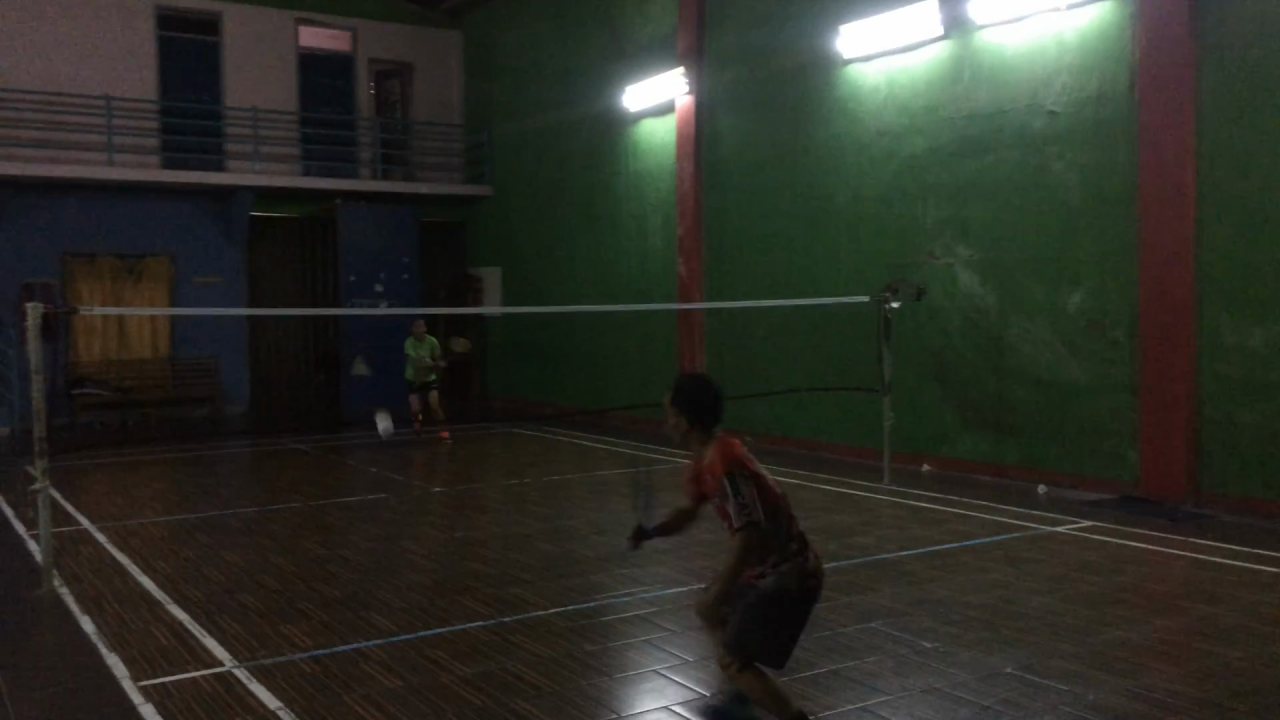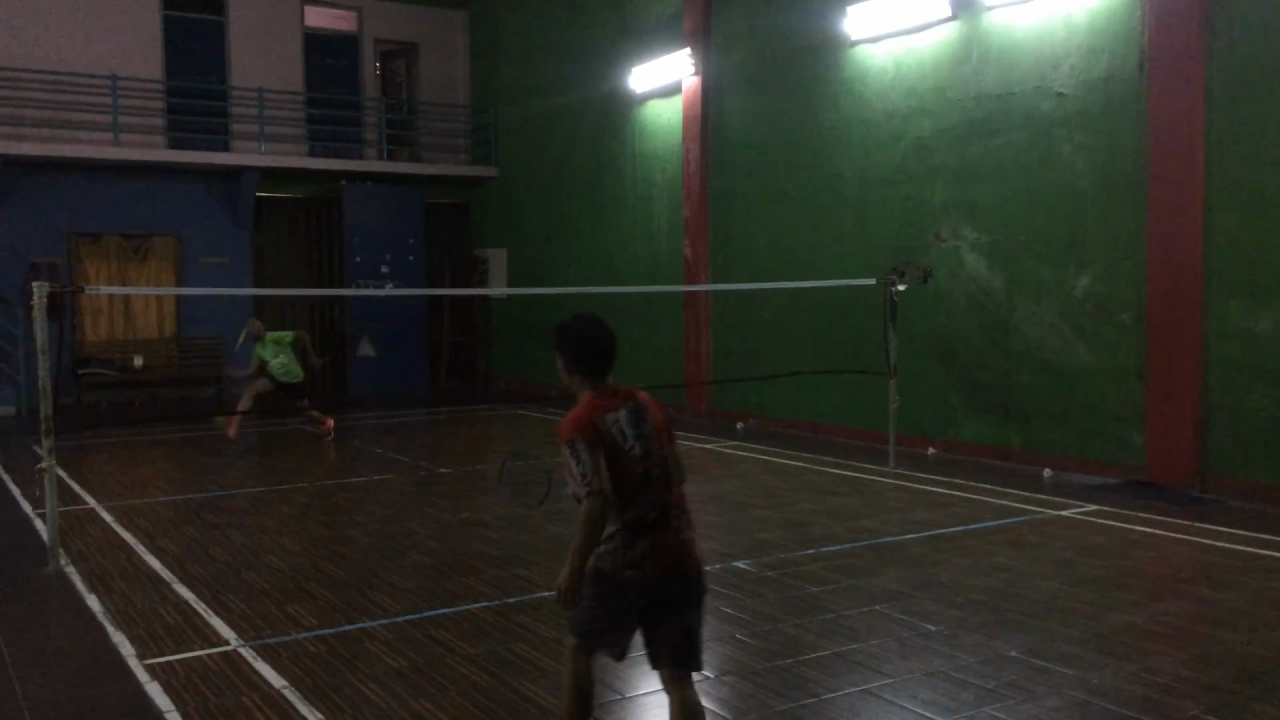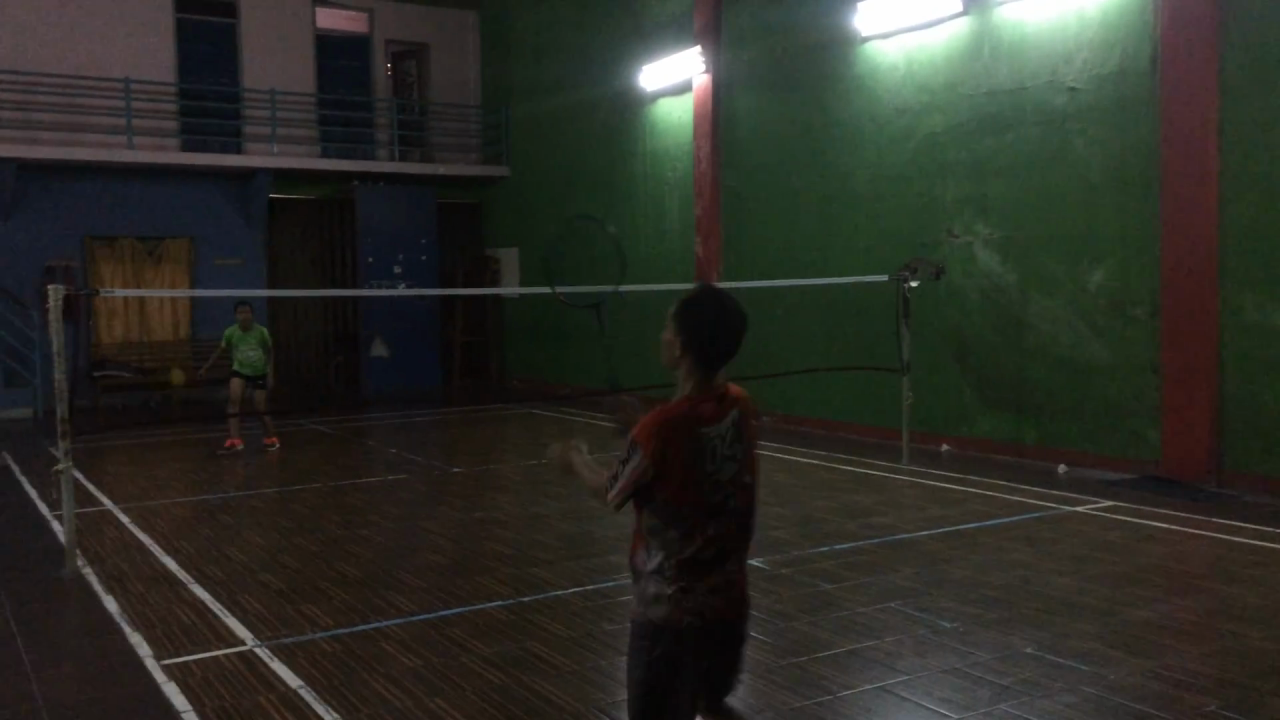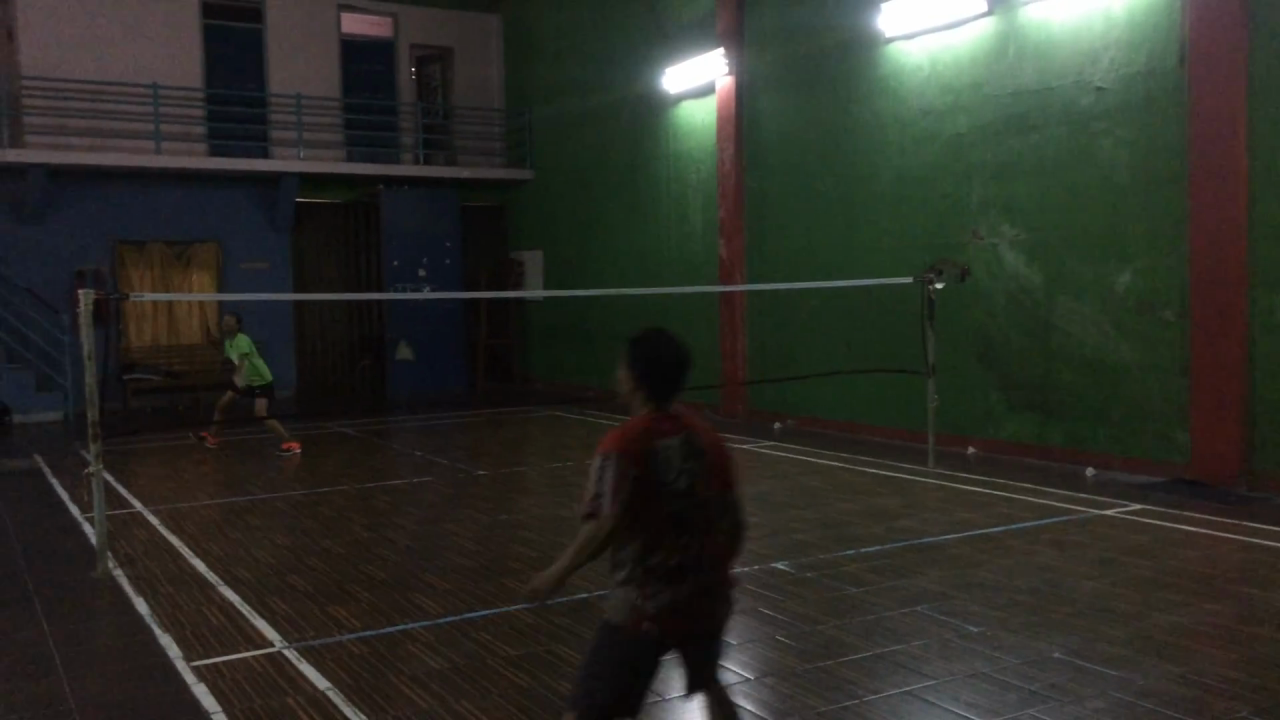
dt=1s
person 1, frame 1
left shoulder: (728, 464)
right shoulder: (710, 460)
left elbow: (750, 531)
right elbow: (688, 511)
left wrist: (721, 585)
right wrist: (647, 532)
left hip: (788, 576)
right hip: (772, 570)
left knee: (733, 663)
right knee: (710, 611)
person 1, frame 2
left shoulder: (579, 424)
right shoulder: (648, 405)
left elbow: (597, 502)
left wrist: (573, 567)
left hip: (624, 563)
right hip: (682, 558)
left knee: (579, 648)
right knee: (676, 673)
person 1, frame 3
left shoulder: (664, 427)
right shoulder: (738, 407)
left elbow: (616, 495)
left wrist: (574, 459)
left hip: (672, 605)
right hip: (727, 598)
person 1, frame 4
left shoulder: (622, 445)
right shoulder: (709, 440)
left elbow: (604, 528)
right elbow: (734, 526)
left wrist: (555, 576)
left hip: (642, 608)
right hip: (709, 602)
right knee: (709, 685)
